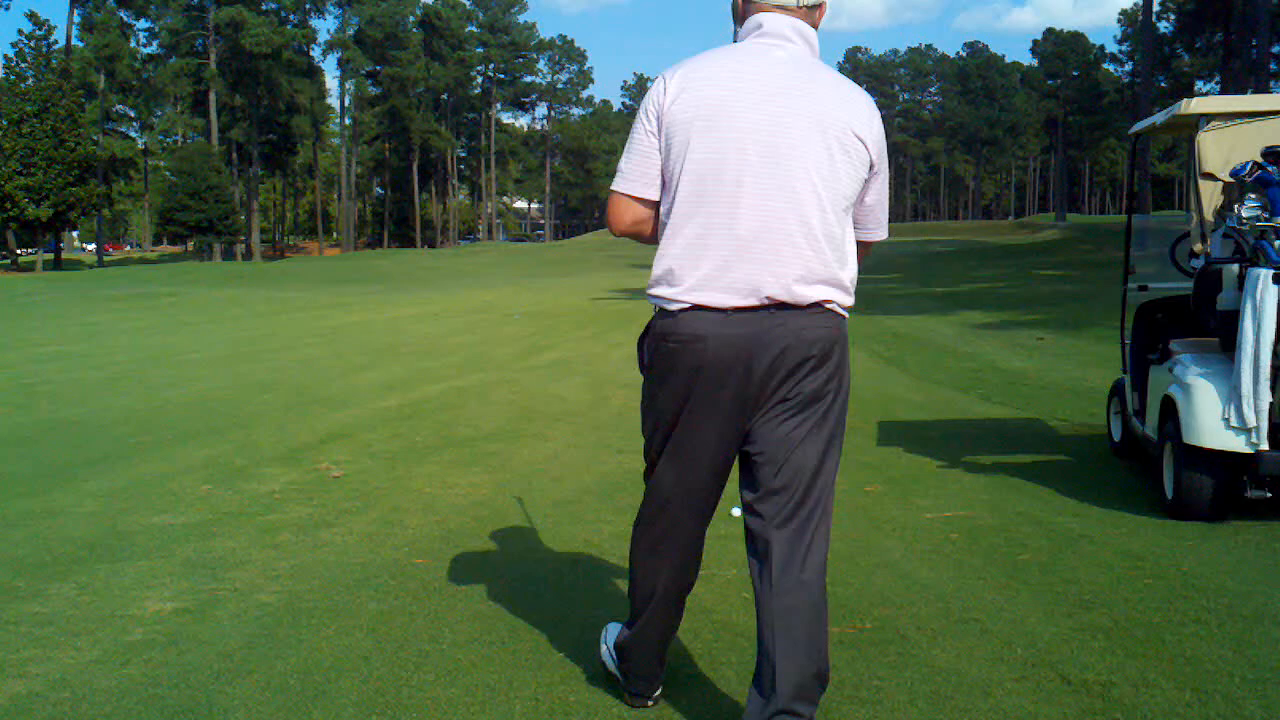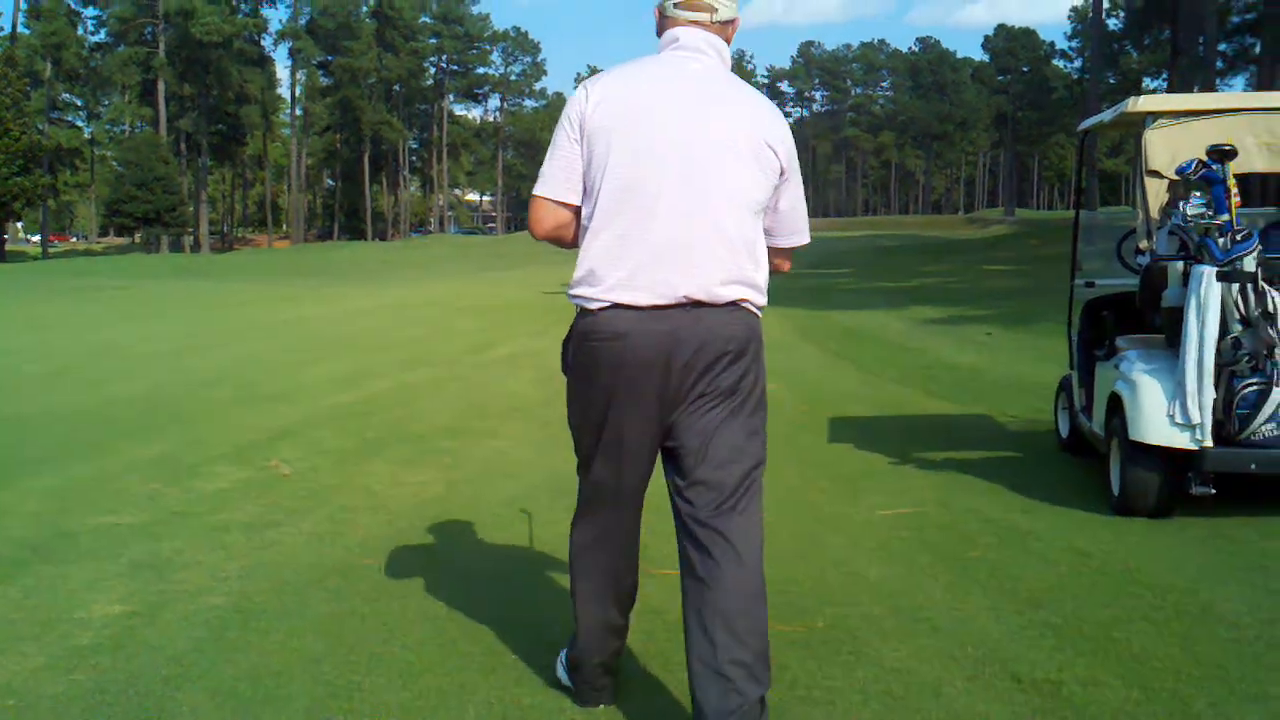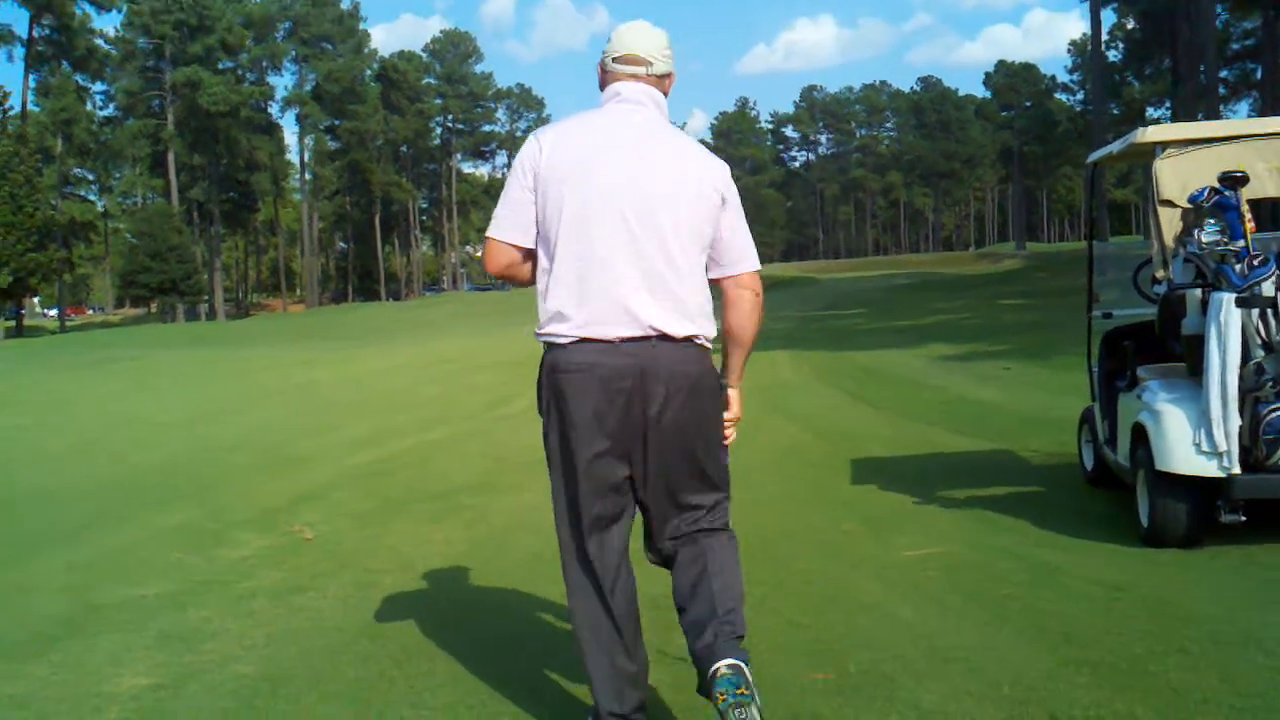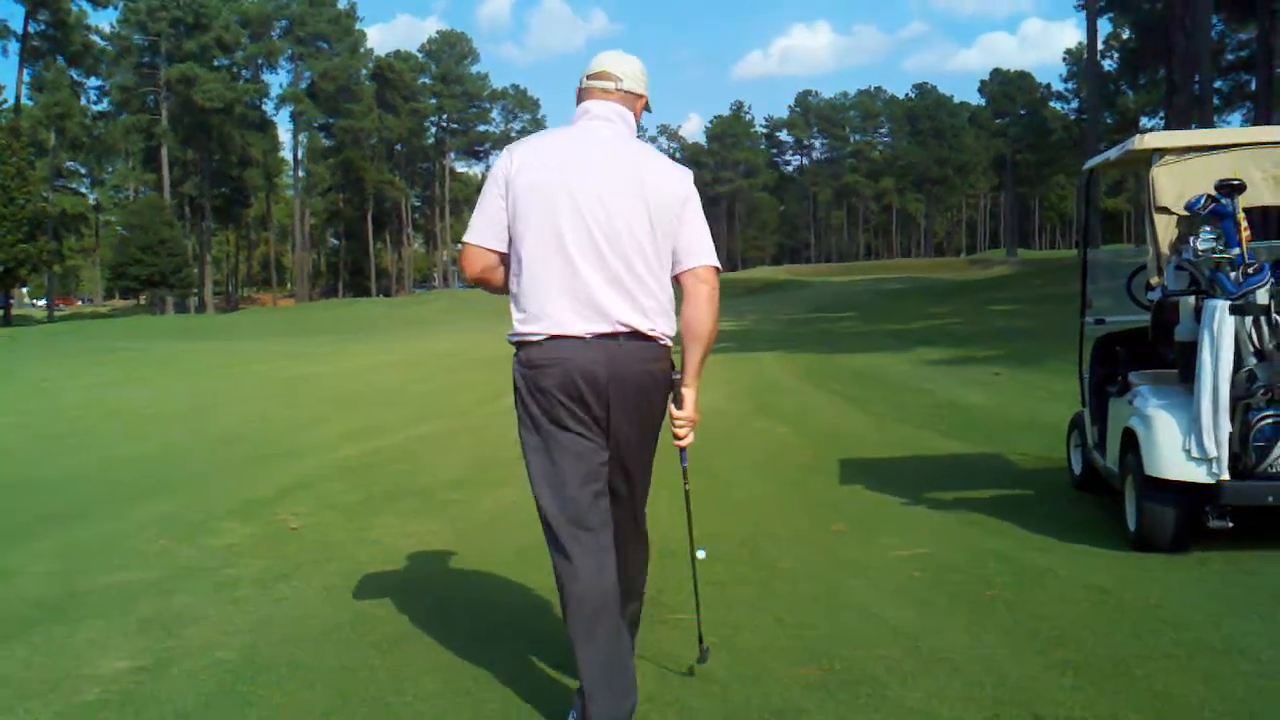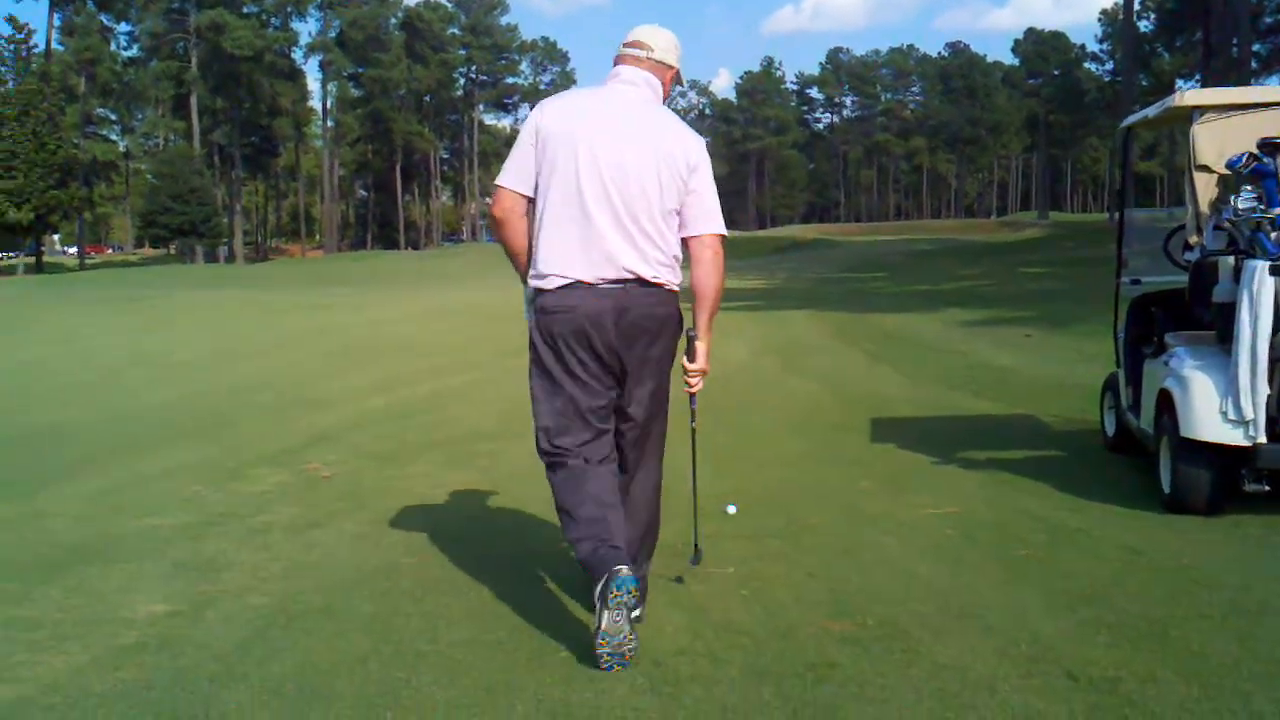
dt=0.3s
person 1, frame 1
left shoulder: (680, 84)
right shoulder: (856, 105)
left elbow: (626, 216)
right elbow: (864, 241)
left hip: (694, 332)
right hip: (808, 339)
left knee: (673, 511)
right knee: (794, 537)
person 1, frame 2
left shoulder: (598, 95)
right shoulder: (765, 118)
left elbow: (548, 222)
right elbow: (780, 251)
left hip: (615, 332)
right hip: (724, 339)
left knee: (605, 508)
right knee: (723, 531)
person 1, frame 3
left shoulder: (548, 144)
right shoulder: (704, 162)
left elbow: (500, 260)
right elbow: (744, 289)
right wrist: (732, 384)
left hip: (581, 366)
right hip: (681, 367)
left knee: (594, 545)
right knee: (697, 525)
right ankle: (726, 659)
person 1, frame 4
left shoulder: (520, 158)
right shoulder: (668, 174)
left elbow: (476, 264)
right elbow: (701, 284)
right wrist: (691, 384)
left hip: (553, 362)
right hip: (640, 362)
left knee: (579, 528)
right knee: (624, 512)
right ankle: (612, 652)
person 1, frame 5
left shoulder: (552, 112)
right shoulder: (684, 138)
left elbow: (505, 208)
right elbow: (707, 248)
left wrist: (537, 278)
right wrist: (702, 337)
left hip: (566, 305)
right hip: (651, 308)
left knee: (576, 453)
right knee: (638, 457)
left ankle: (613, 574)
right ankle: (629, 580)
